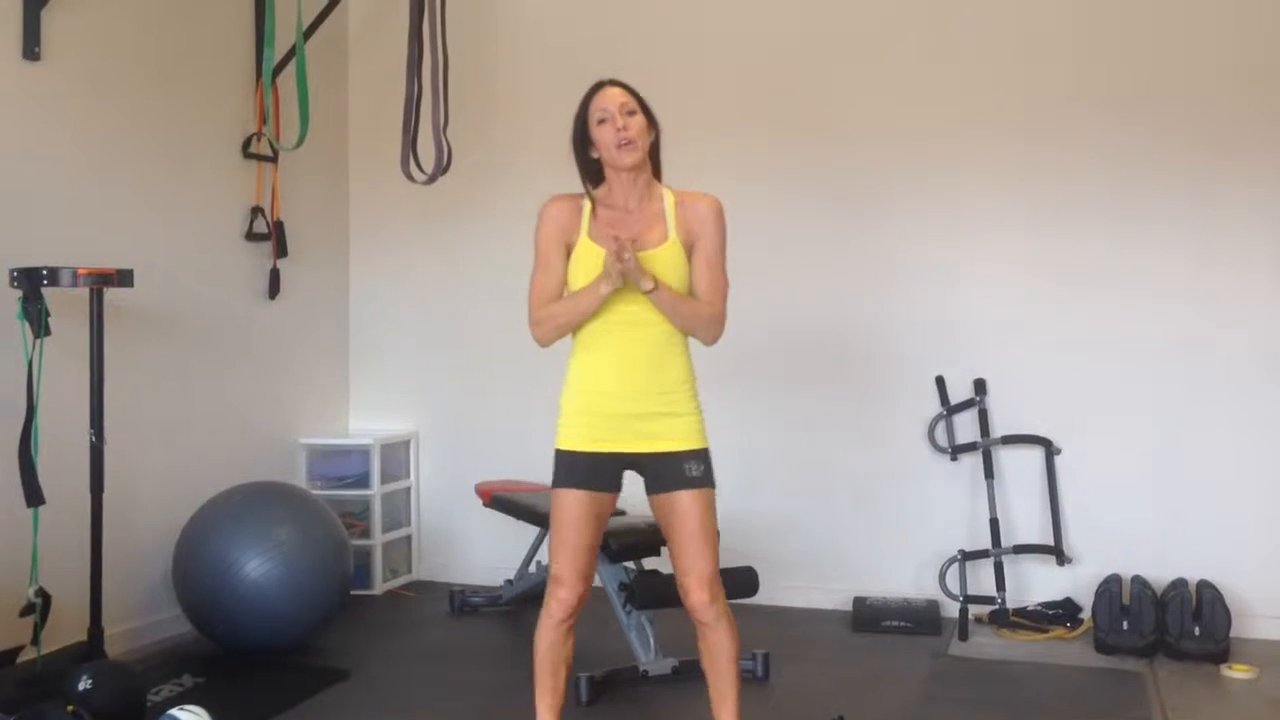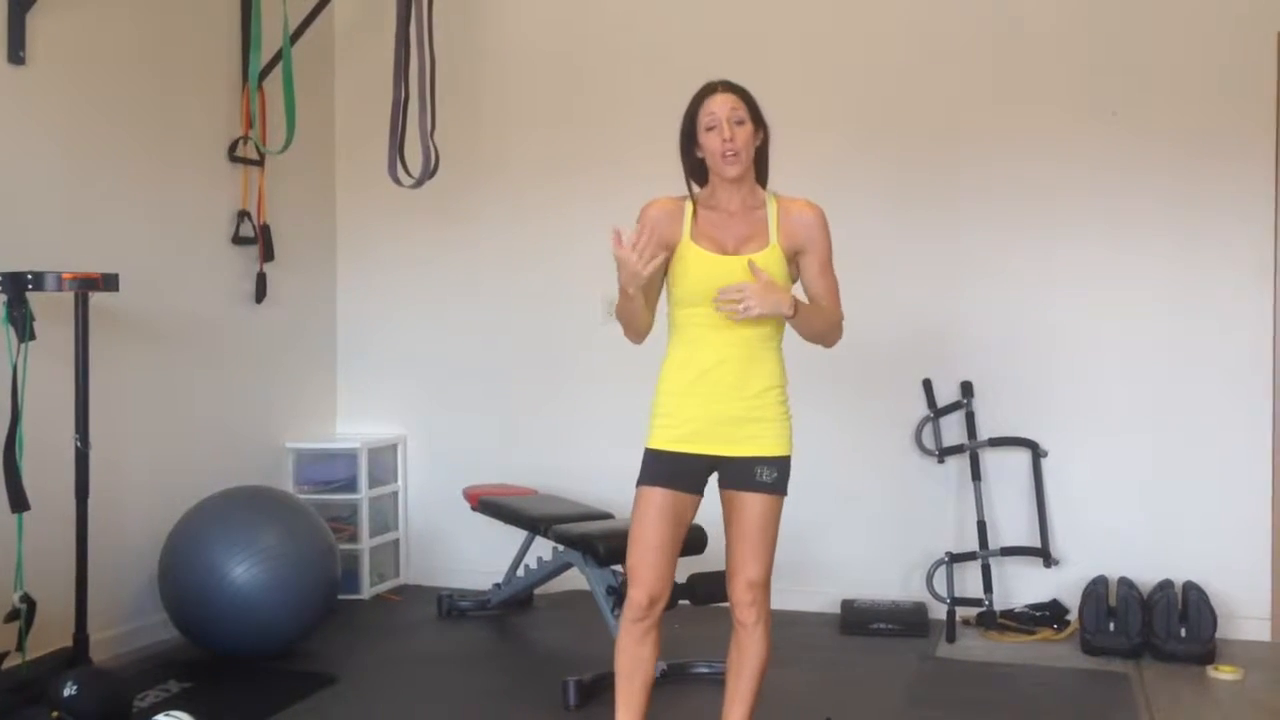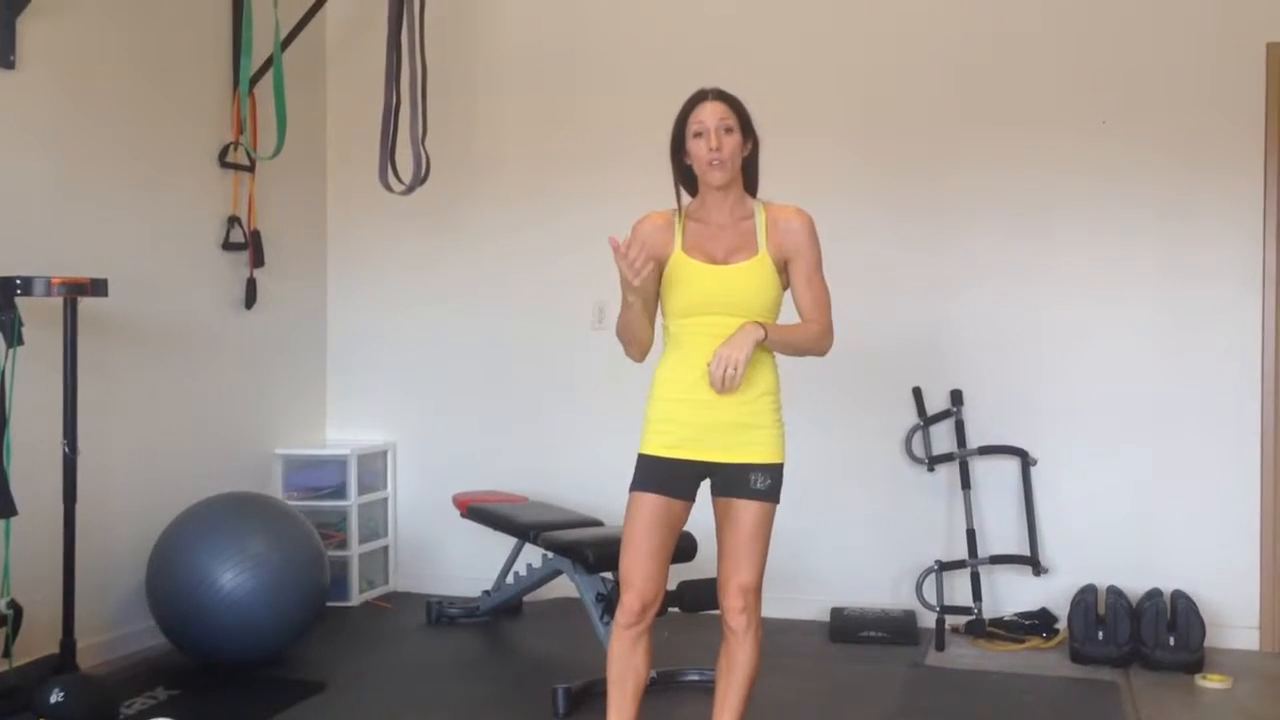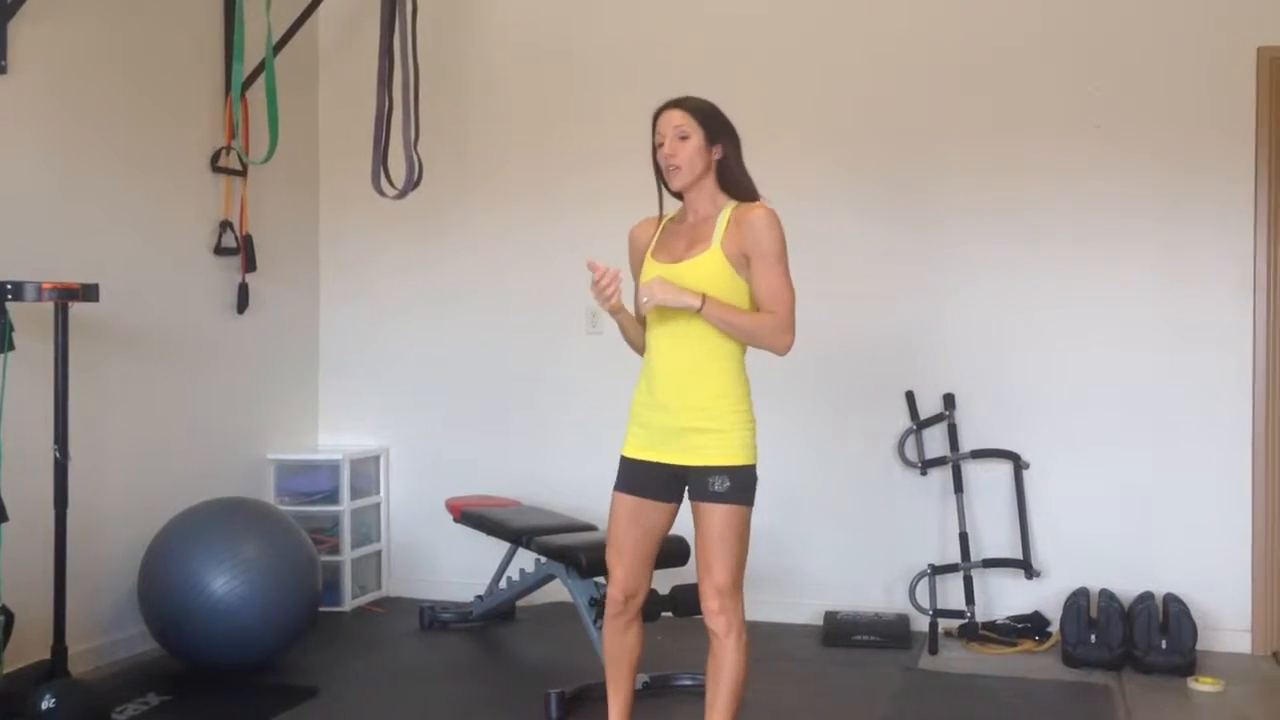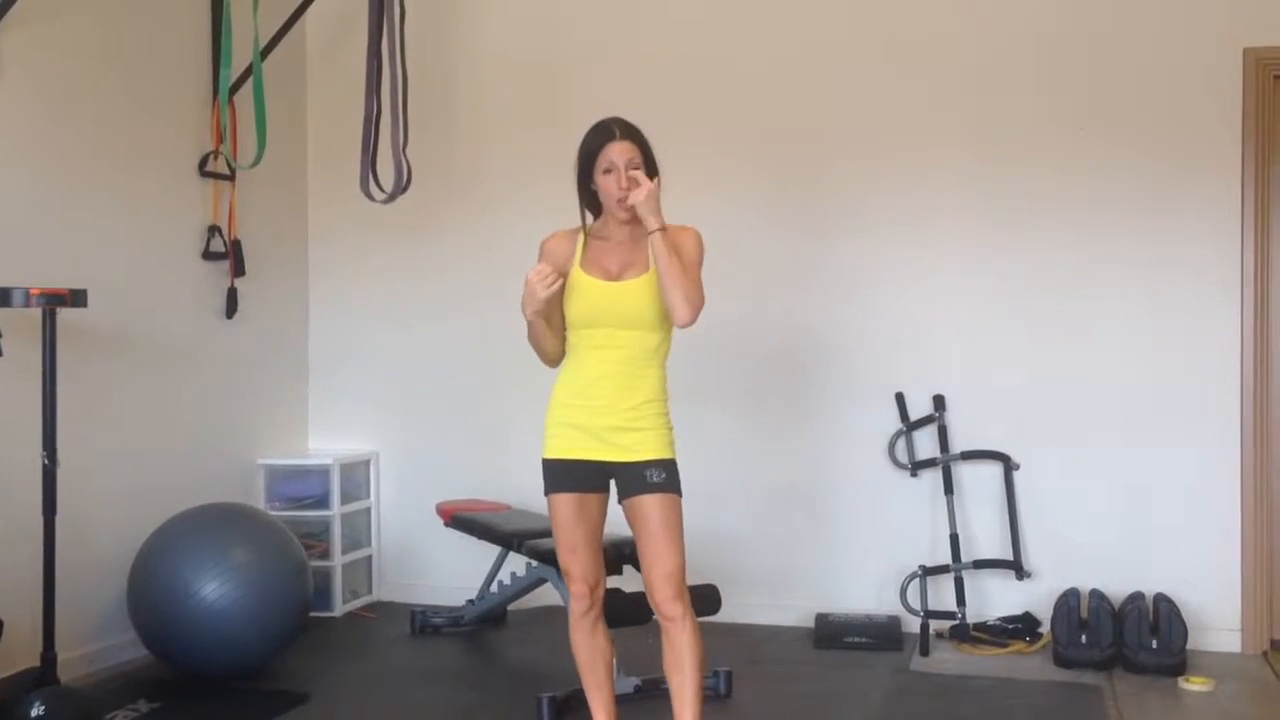
dt=1s
person 1, frame 1
left shoulder: (697, 211)
right shoulder: (562, 215)
left elbow: (711, 323)
right elbow: (542, 326)
left wrist: (645, 280)
right wrist: (606, 282)
left hip: (673, 425)
right hip: (589, 427)
left knee: (704, 596)
right knee: (564, 594)
person 1, frame 2
left shoulder: (799, 220)
right shoulder: (664, 217)
left elbow: (831, 328)
right elbow: (635, 330)
left wrist: (785, 304)
right wrist: (631, 284)
left hip: (759, 429)
right hip: (678, 426)
left knee: (749, 599)
right knee: (643, 596)
person 1, frame 3
left shoulder: (788, 226)
right shoulder: (654, 231)
left elbow: (820, 335)
right elbow: (635, 348)
left wrist: (757, 331)
right wrist: (632, 292)
left hip: (751, 438)
right hip: (671, 434)
left knee: (740, 606)
right knee: (635, 602)
person 1, frame 4
left shoulder: (753, 222)
right shoulder: (646, 234)
left elbow: (780, 334)
left wrist: (692, 297)
right wrist: (617, 309)
left hip: (718, 439)
right hip: (649, 437)
left knee: (719, 607)
right knee: (621, 595)
person 1, frame 5
left shoulder: (679, 239)
right shoulder: (561, 248)
left elbow: (686, 313)
right elbow: (552, 354)
left wrist: (652, 223)
right wrist: (532, 312)
left hip: (644, 439)
right hip: (571, 435)
left knee: (670, 598)
right knee: (583, 594)
